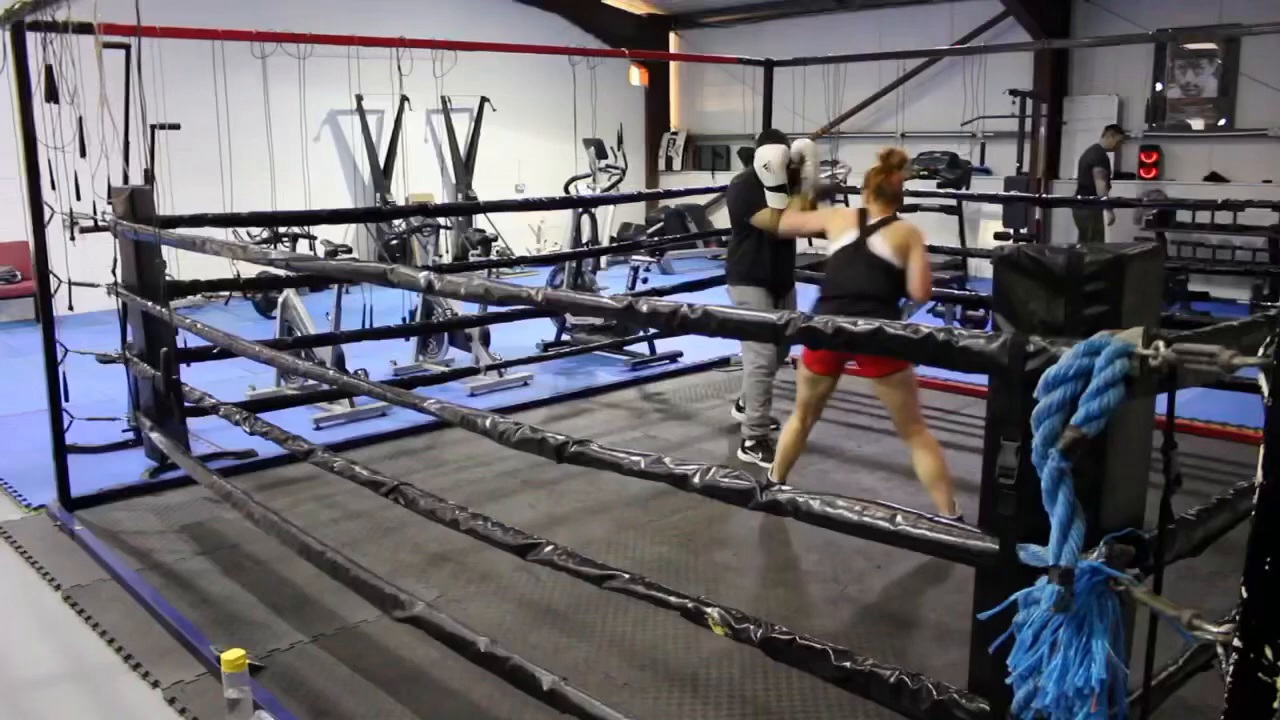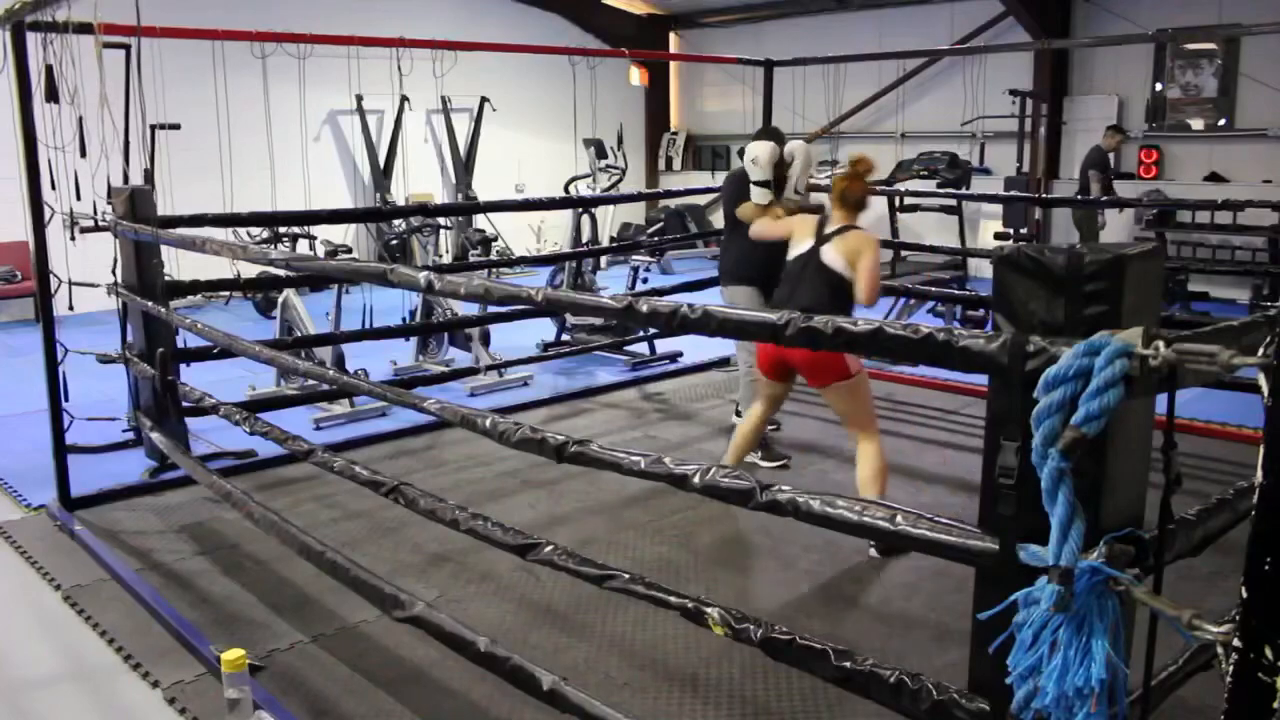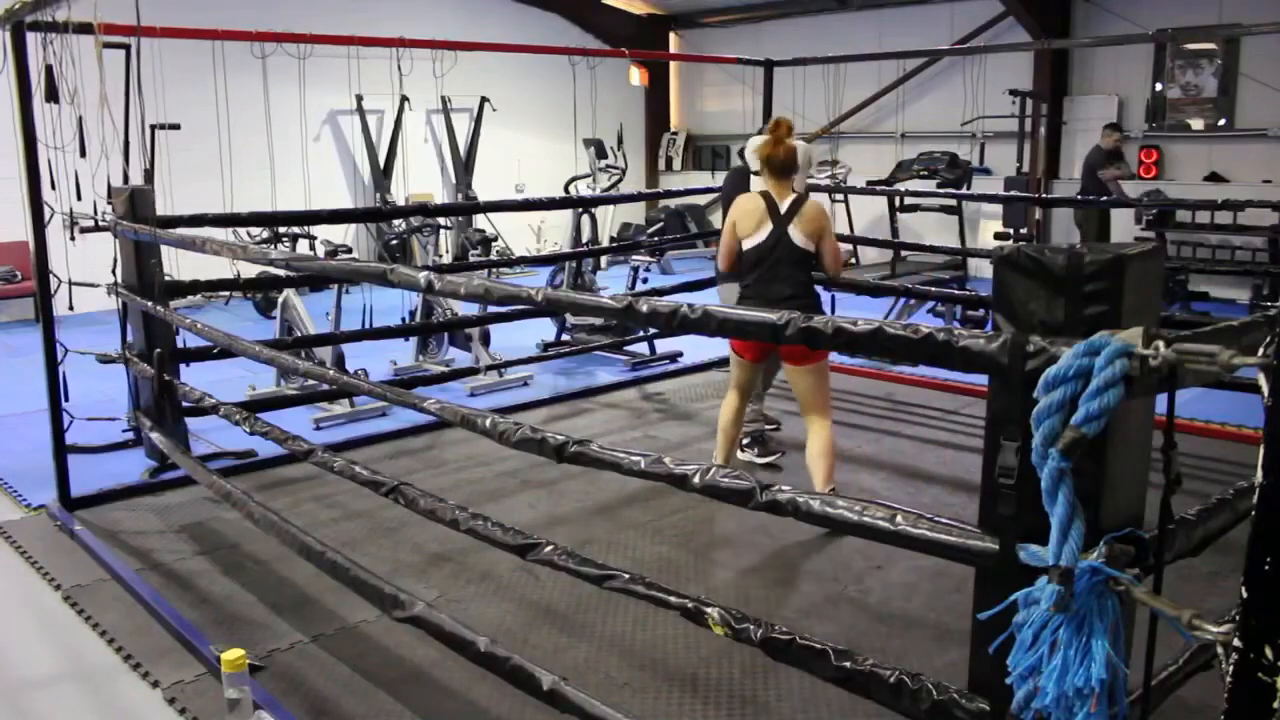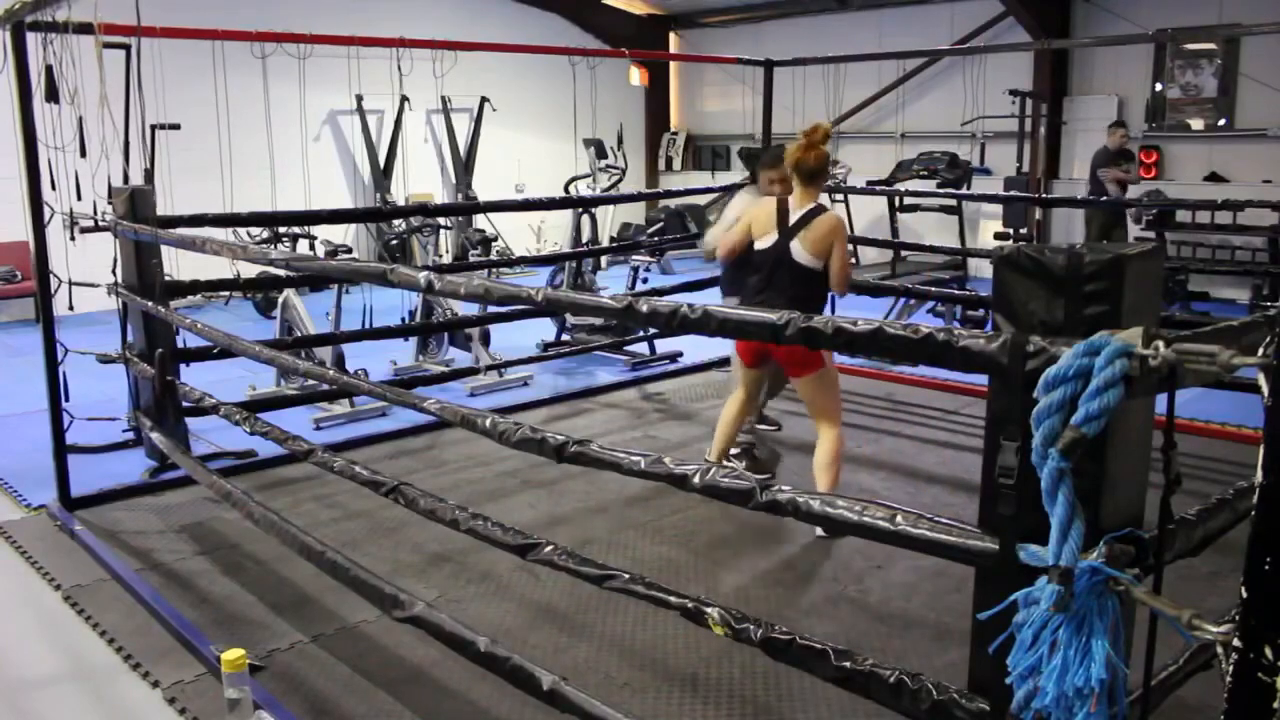
dt=0.4s
person 1, frame 1
left shoulder: (841, 218)
right shoulder: (910, 233)
left elbow: (786, 224)
right elbow: (920, 293)
left wrist: (806, 210)
right wrist: (897, 275)
left knee: (803, 413)
right knee: (915, 432)
left ankle: (773, 488)
right ankle: (949, 517)
person 1, frame 2
left shoulder: (803, 224)
right shoulder: (864, 241)
left elbow: (756, 229)
right elbow: (866, 297)
left wrist: (775, 214)
right wrist: (866, 270)
left hip: (775, 337)
right hip: (820, 344)
left knee: (766, 401)
right knee: (867, 435)
left ankle: (726, 469)
person 1, frame 3
left shoulder: (743, 205)
right shoulder: (815, 210)
left elbow: (724, 265)
right elbow: (833, 268)
left knee: (738, 393)
right knee: (817, 419)
person 1, frame 4
left shoulder: (762, 208)
right shoulder: (831, 224)
left elbow: (726, 252)
right elbow: (841, 286)
left knee: (745, 391)
right knee: (829, 422)
left ankle: (711, 463)
person 2, frame 1
left shoulder: (789, 178)
right shoulder: (743, 187)
right elbow: (779, 225)
left wrist: (808, 179)
right wrist: (776, 185)
left hip: (782, 281)
right hip: (750, 282)
left knee: (778, 350)
right knee: (761, 356)
left ankle: (746, 405)
right ankle: (753, 440)
person 2, frame 2
left shoulder: (785, 182)
right shoulder: (738, 181)
right wrist: (761, 179)
left hip: (774, 280)
right hip: (742, 281)
right knee: (755, 356)
left ankle: (746, 407)
right ankle: (753, 440)
person 2, frame 3
right shoulder: (739, 177)
left wrist: (797, 181)
right wrist: (760, 172)
right hip: (737, 279)
left knee: (774, 349)
left ankle: (753, 408)
right ankle: (748, 436)
person 2, frame 4
right shoulder: (744, 205)
right elbow: (714, 245)
right wrist: (731, 222)
right hip: (742, 296)
left knee: (782, 365)
left ankle: (755, 409)
right ankle: (741, 446)
